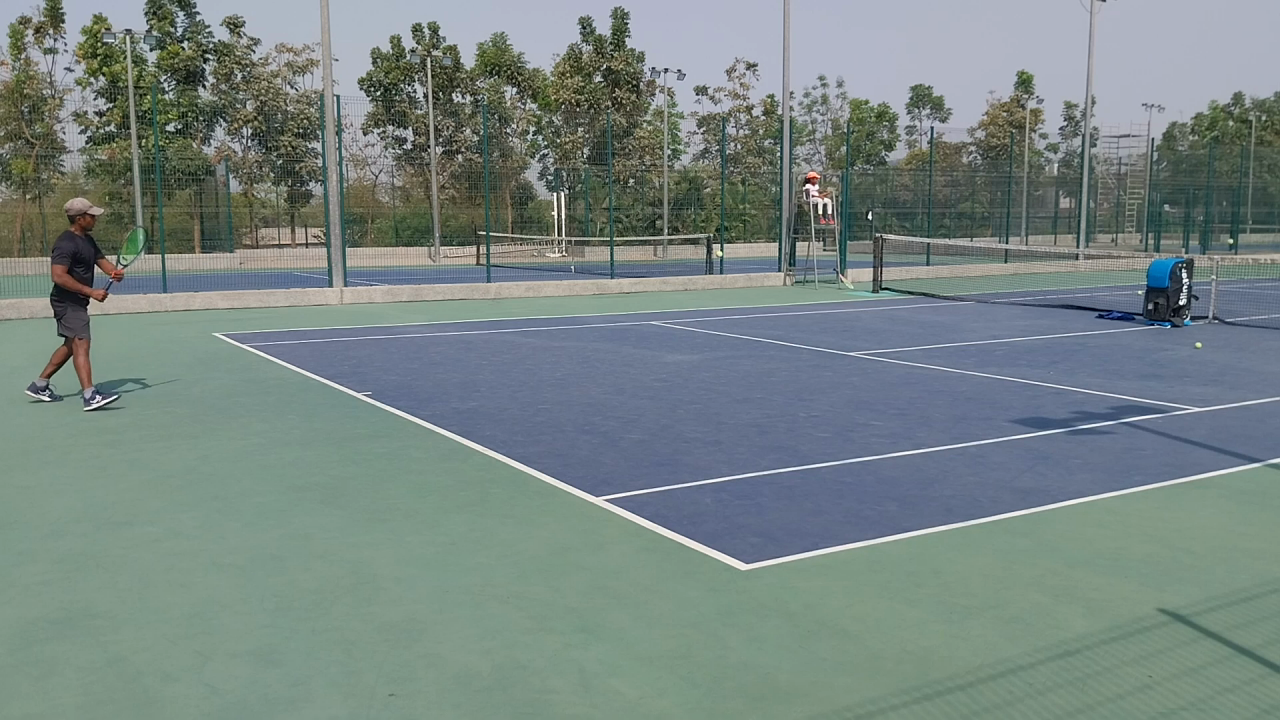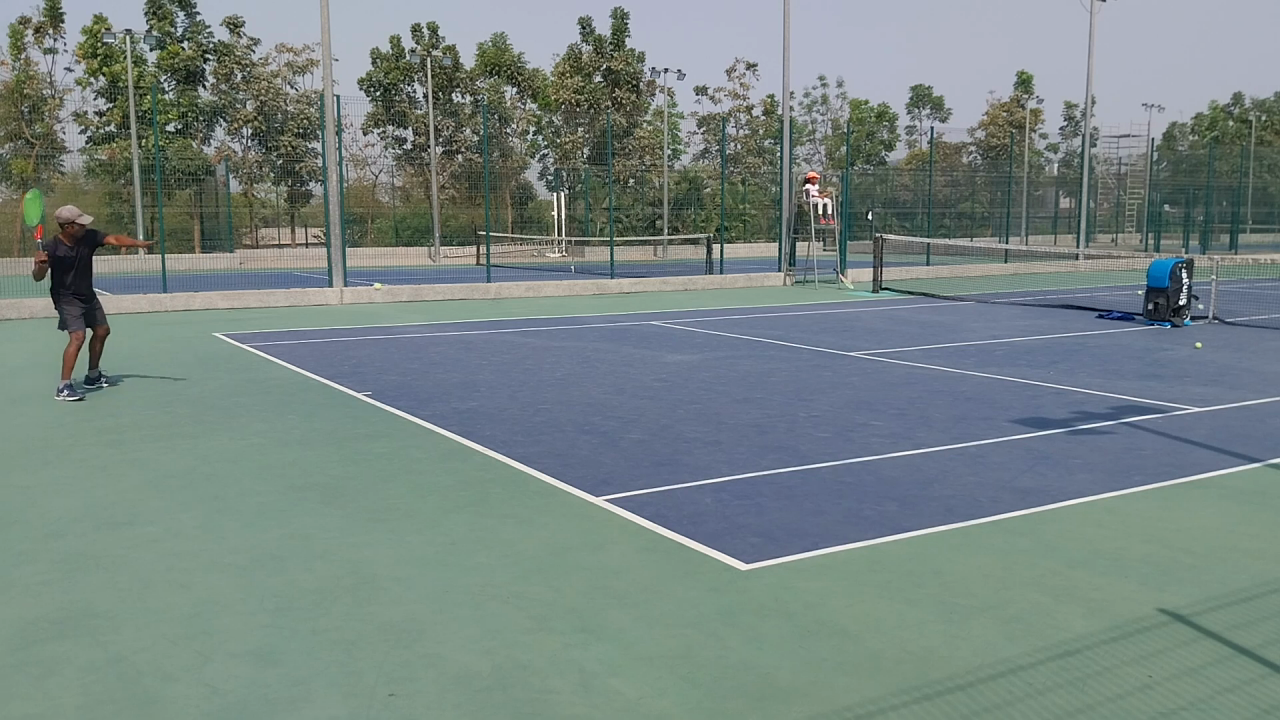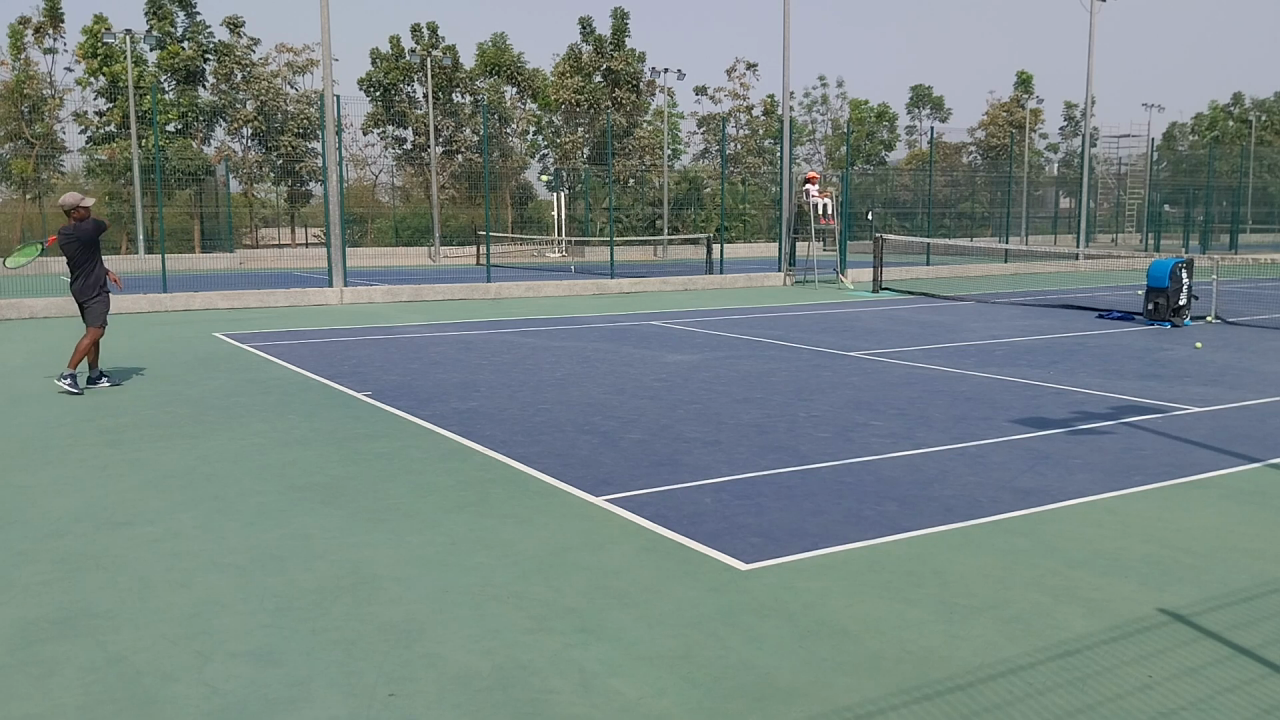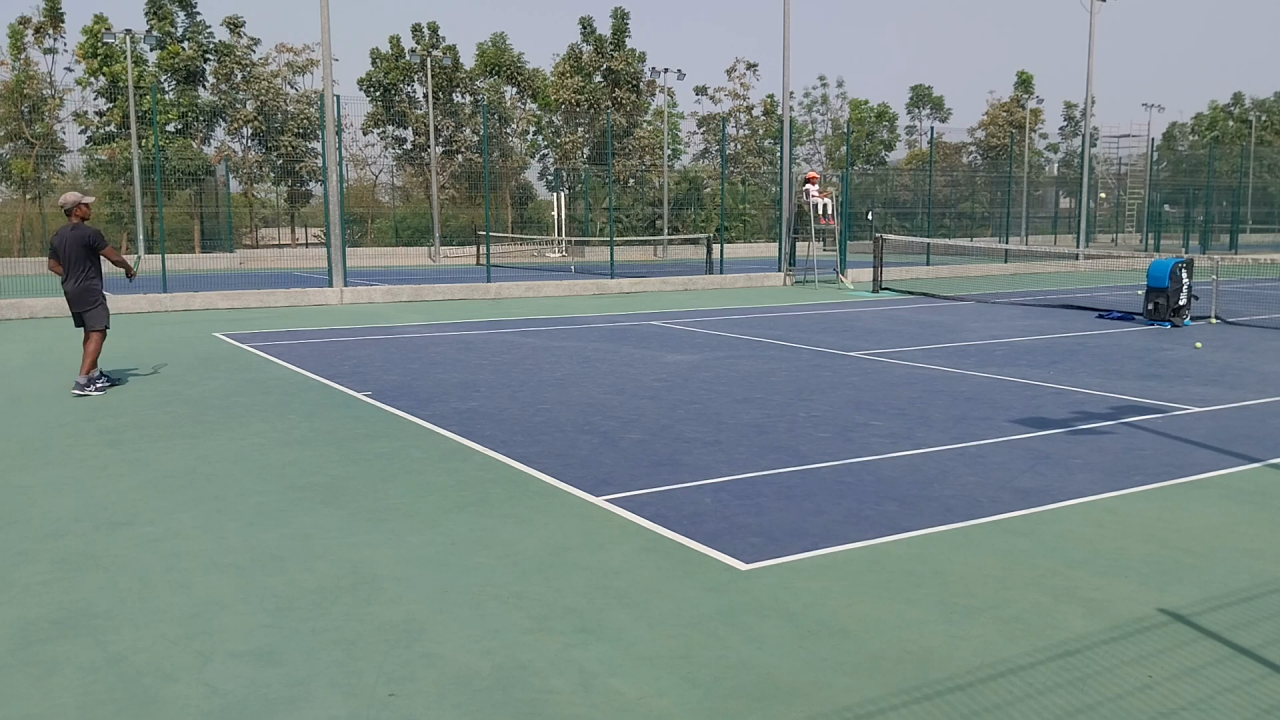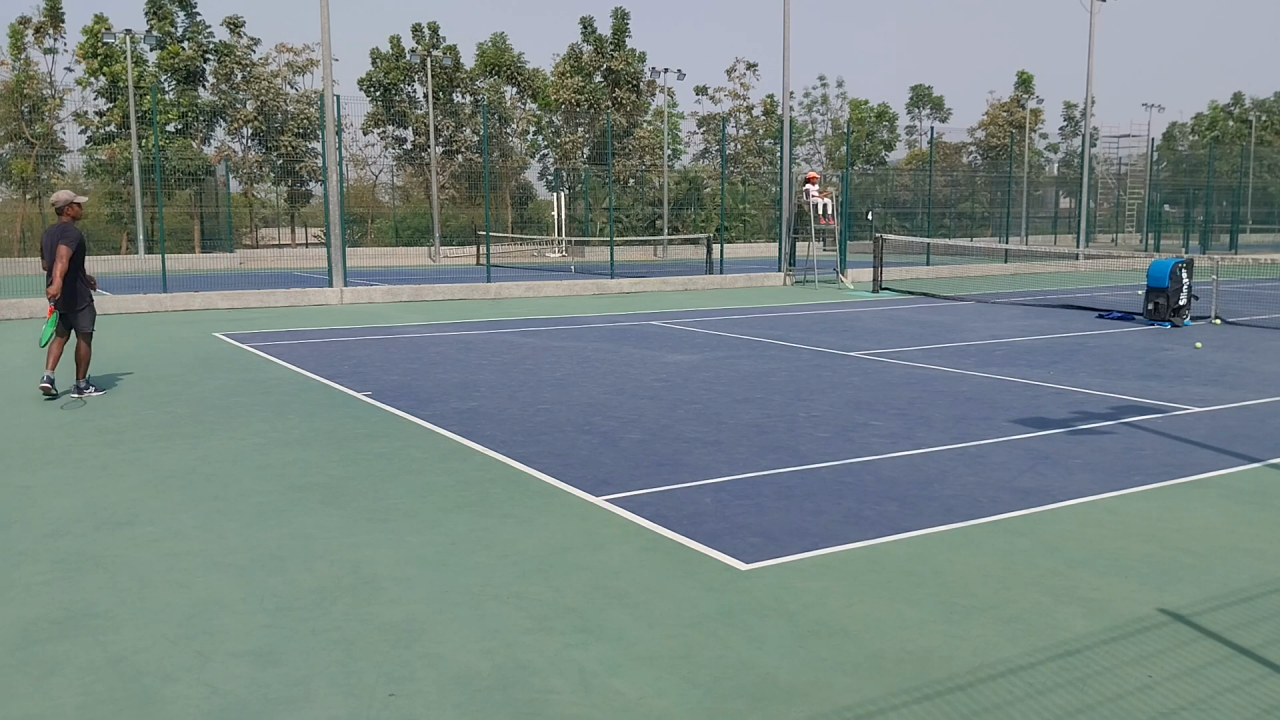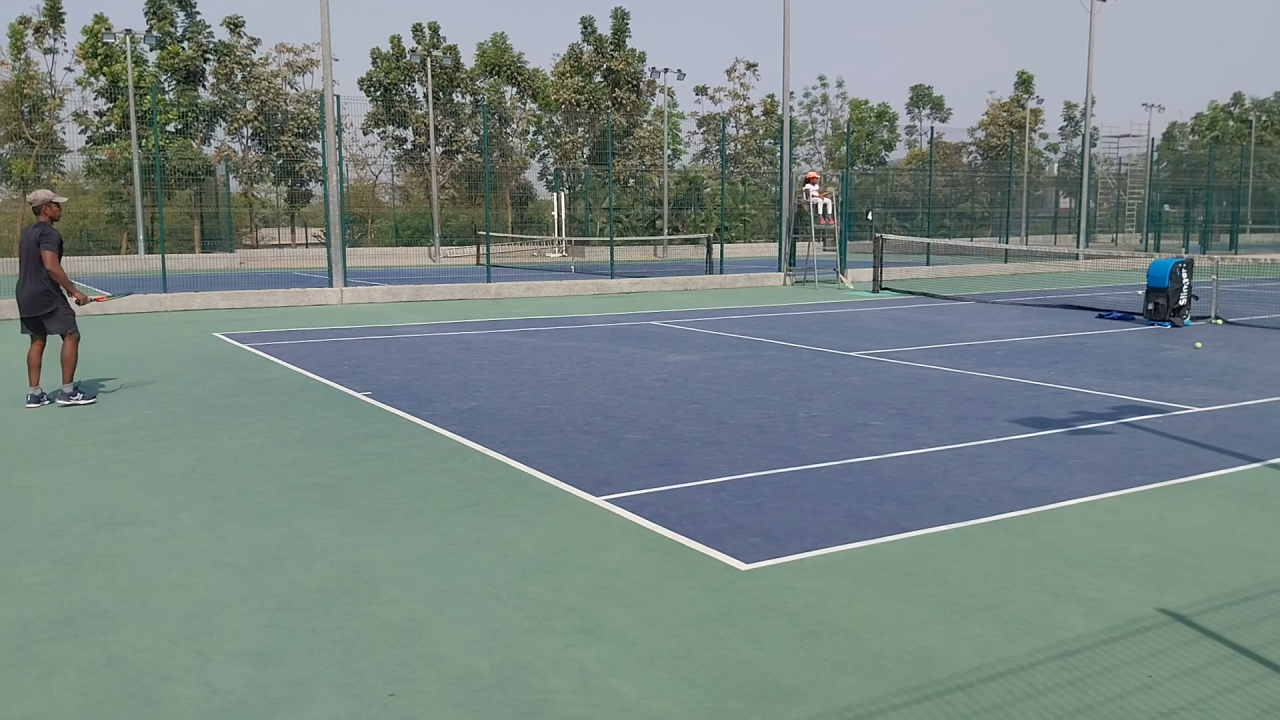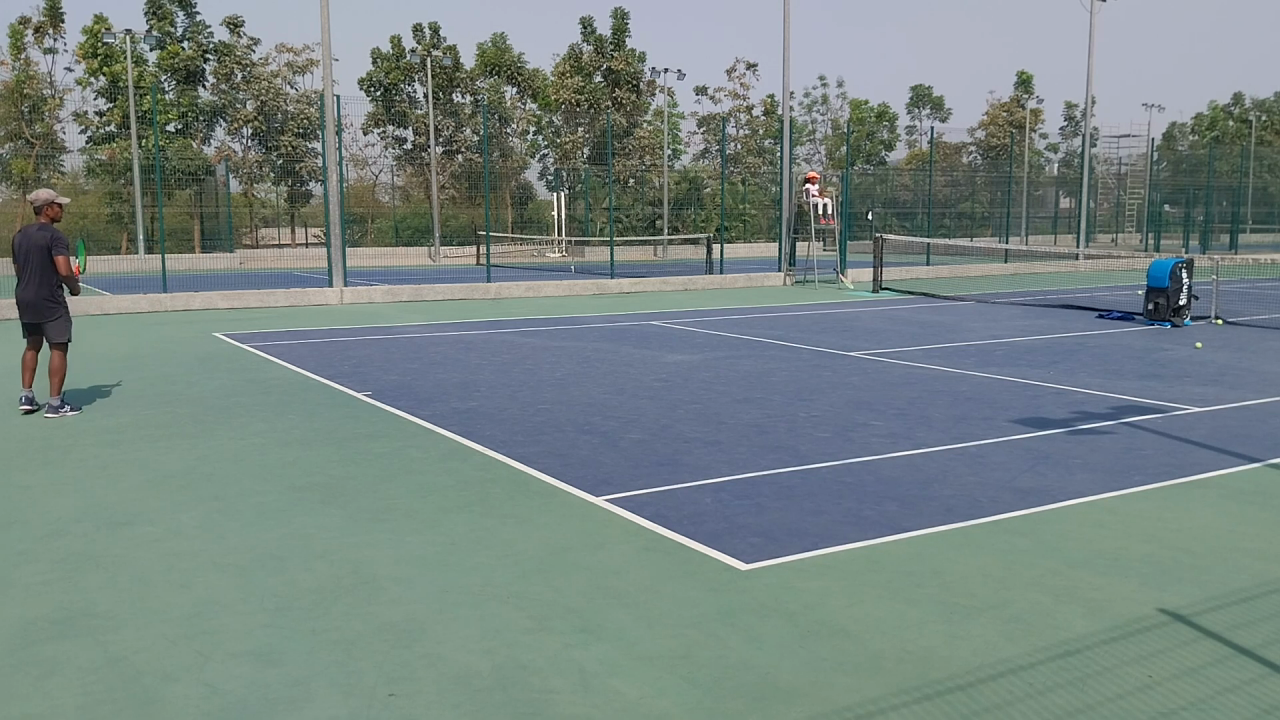
dt=0.5s
person 1, frame 1
left shoulder: (87, 240)
right shoulder: (66, 244)
left elbow: (102, 262)
right elbow: (58, 276)
left wrist: (114, 272)
right wrist: (91, 292)
left hip: (76, 303)
right hip: (68, 302)
left knee: (71, 344)
right knee: (81, 344)
left ankle: (40, 385)
right ankle: (90, 396)
person 1, frame 2
left shoulder: (89, 236)
right shoulder: (50, 248)
left elbow: (113, 239)
right elbow: (38, 276)
left wrist: (139, 243)
right wrist: (38, 264)
left hip: (87, 295)
right hip: (66, 299)
left knee: (102, 331)
right knee: (77, 336)
left ankle: (93, 376)
right ankle: (64, 385)
person 1, frame 3
left shoulder: (64, 233)
right shoulder: (88, 227)
right elbow: (102, 226)
left wrist: (107, 272)
left hip: (83, 287)
right hip: (93, 289)
left knee: (93, 330)
right knee: (95, 331)
left ankle: (95, 375)
right ankle: (67, 375)
person 1, frame 4
left shoulder: (57, 236)
right shoulder: (89, 233)
left elbow: (52, 265)
right elbow: (114, 257)
right wrist: (129, 268)
left hip: (71, 291)
right hip: (89, 292)
left knee: (89, 333)
right knee: (97, 334)
left ankle: (95, 376)
right ankle: (82, 382)
person 1, frame 5
left shoulder: (48, 233)
right shoulder: (70, 232)
right elbow: (62, 258)
right wrist: (58, 282)
left hip: (56, 293)
right hip: (75, 293)
left knee: (61, 334)
right knee: (83, 337)
left ankle: (48, 375)
right ankle: (81, 385)
person 1, frame 6
left shoulder: (27, 233)
right shoulder: (48, 233)
right elbow: (51, 265)
left wrist: (62, 282)
right wrist: (74, 290)
left hip: (25, 296)
right hip: (46, 296)
left knee: (37, 342)
right knee: (71, 337)
left ankle: (34, 393)
right ankle: (69, 389)
person 1, frame 7
left shoulder: (20, 235)
right shoulder: (54, 236)
left elbow: (19, 269)
right elbow: (65, 271)
right wrist: (74, 286)
left hip: (25, 300)
right hip: (50, 301)
left knee: (32, 346)
right knee: (59, 349)
left ankle: (26, 396)
right ankle: (55, 403)
